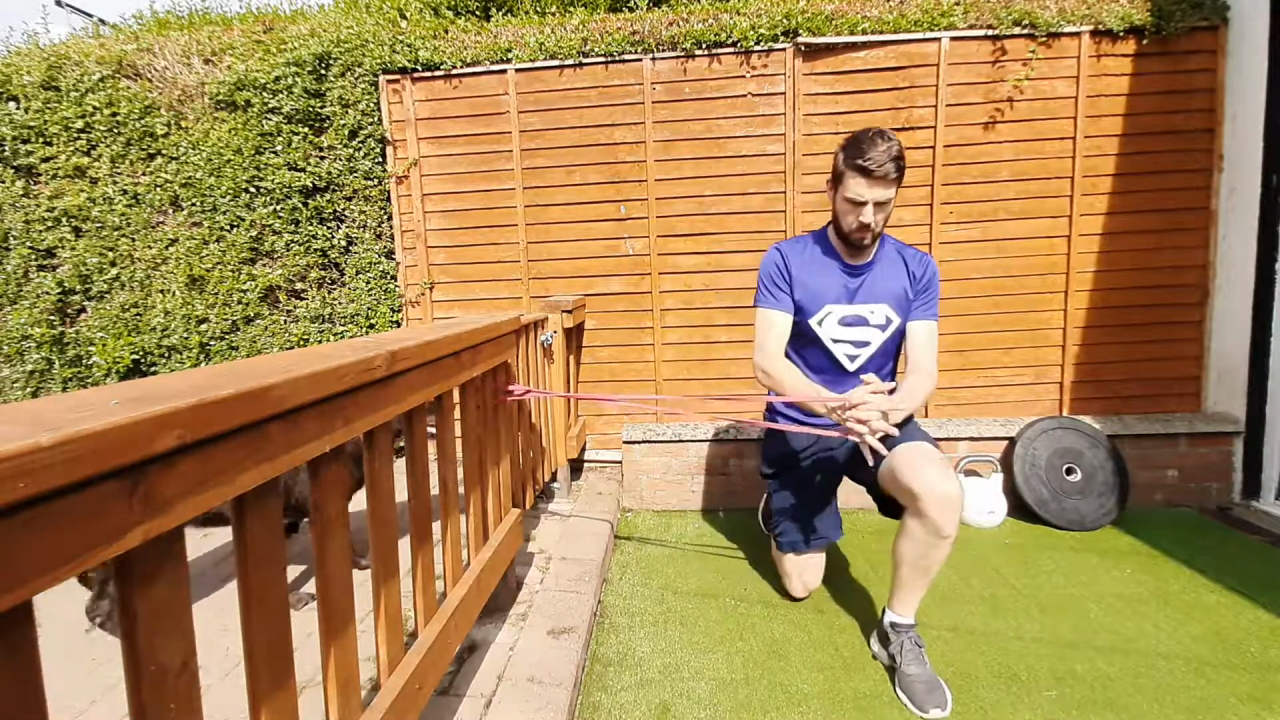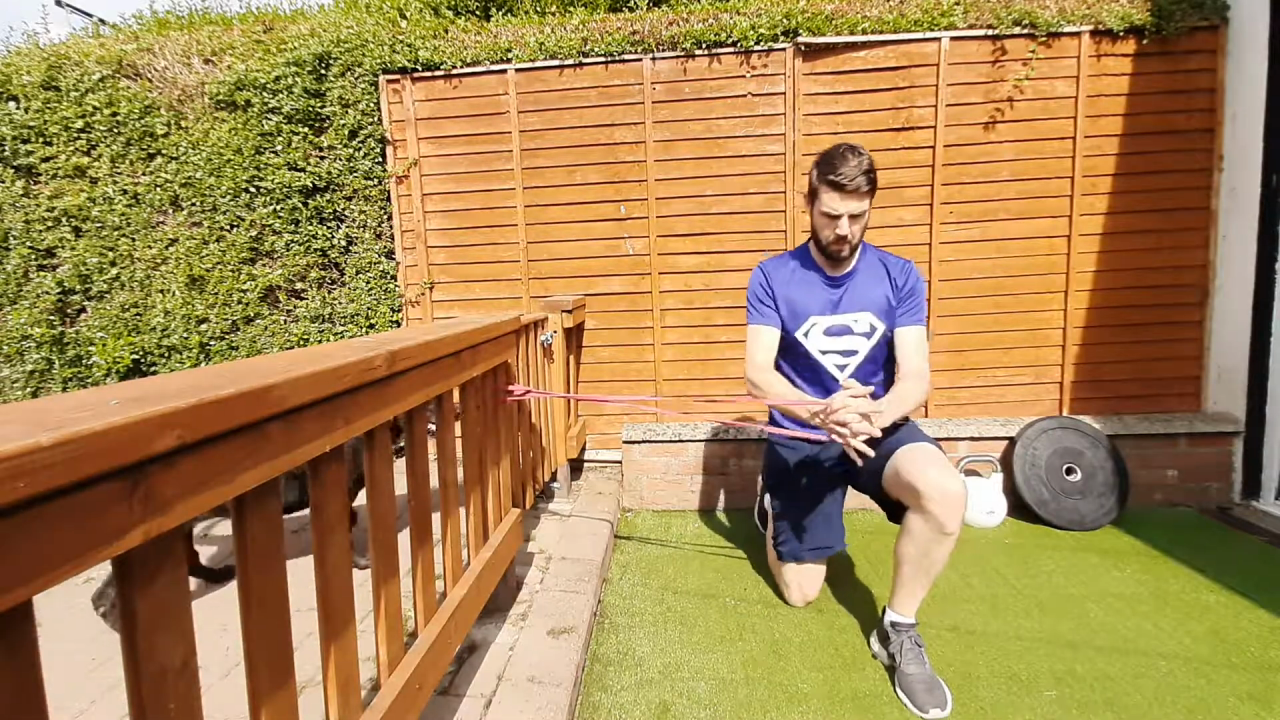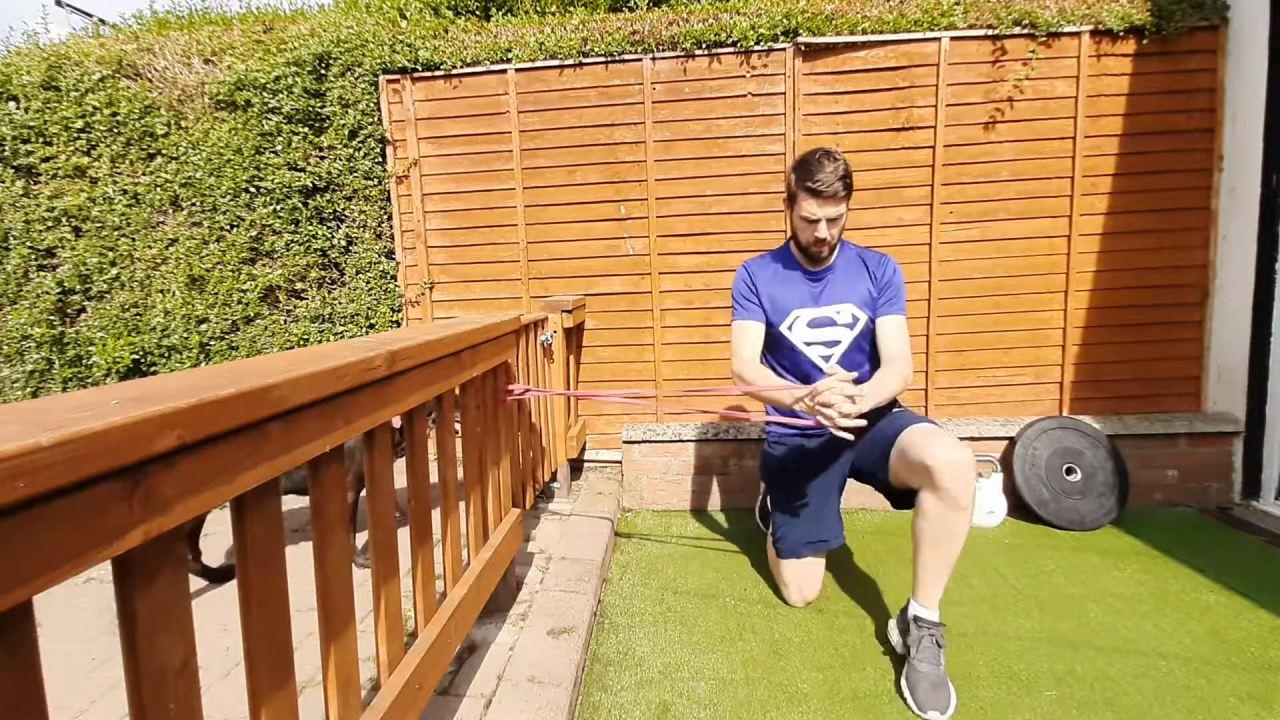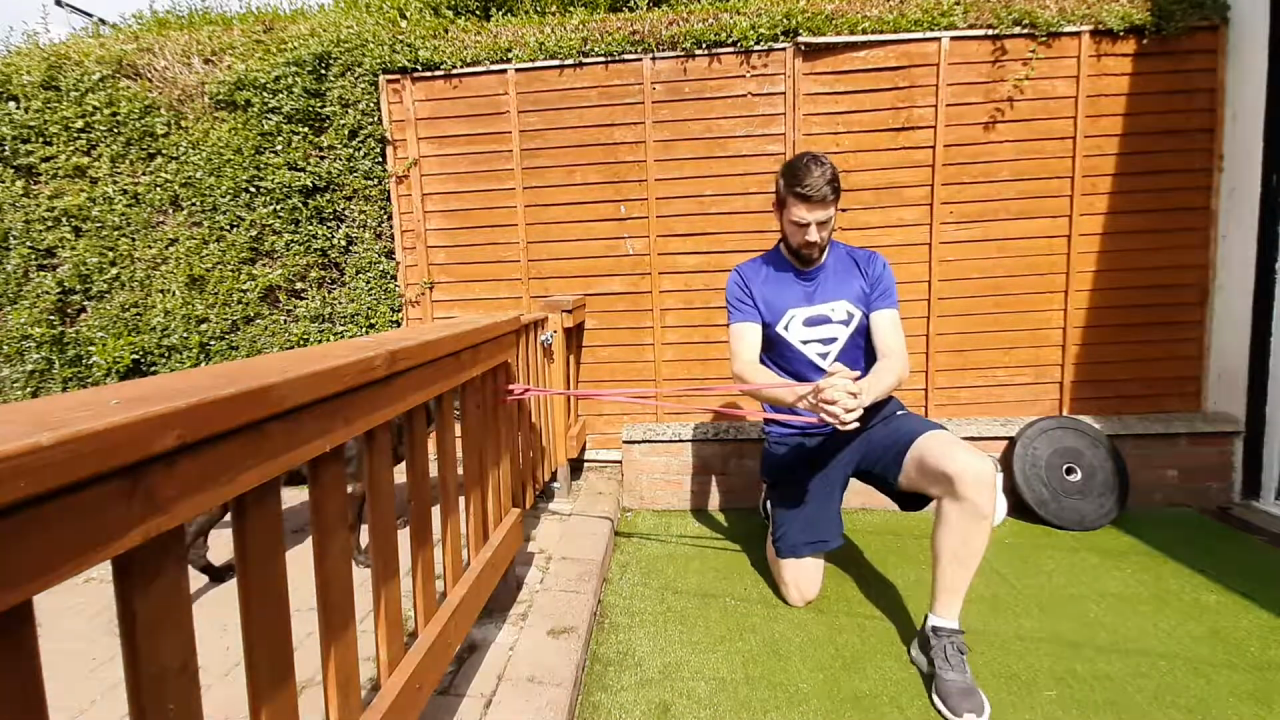
dt=0.2s
person 1, frame 1
left shoulder: (916, 269)
right shoulder: (786, 261)
left elbow: (924, 371)
right elbow: (767, 362)
left wrist: (887, 409)
right wrist: (838, 408)
left hip: (880, 417)
right hip: (798, 426)
left knee: (941, 494)
right knee: (800, 586)
left ankle: (898, 630)
right ankle: (774, 504)
person 1, frame 2
left shoulder: (900, 277)
right shoulder: (773, 276)
left elbow: (915, 377)
right elbow: (758, 373)
left wrist: (874, 416)
right wrist: (821, 413)
left hip: (877, 424)
right hip: (798, 437)
left knee: (945, 491)
right knee: (800, 593)
left ankle: (898, 630)
right ankle: (773, 506)
person 1, frame 3
left shoulder: (879, 270)
right shoulder: (756, 276)
left elbow: (899, 365)
right elbow: (744, 367)
left wrist: (857, 399)
right wrist: (808, 400)
left hip: (870, 417)
right hip: (795, 434)
left knee: (954, 464)
right knee: (800, 592)
left ankle: (920, 623)
right ankle: (774, 505)
person 1, frame 4
left shoulder: (869, 268)
right shoulder: (749, 280)
left elbow: (895, 360)
right elbow: (744, 367)
left wrist: (855, 395)
right wrist: (809, 398)
left hip: (872, 417)
right hip: (796, 435)
left knee: (974, 474)
right knee: (799, 591)
left ankle: (942, 636)
right ankle: (778, 508)
